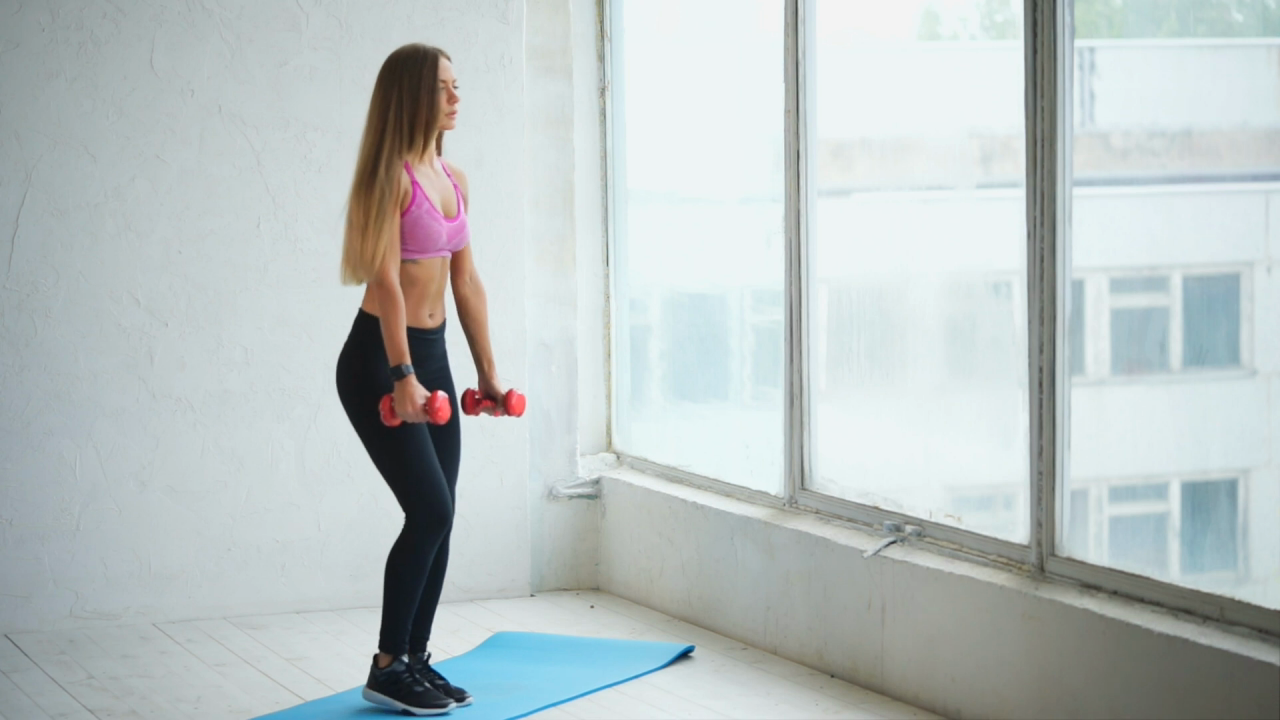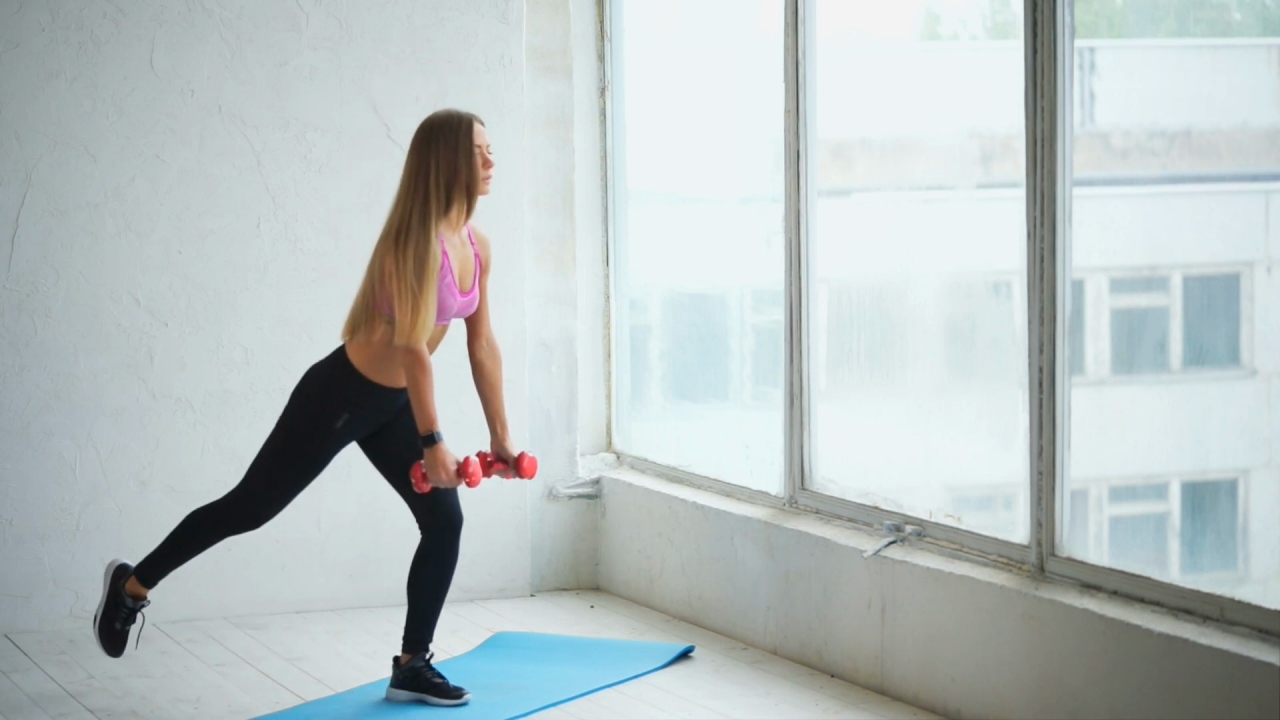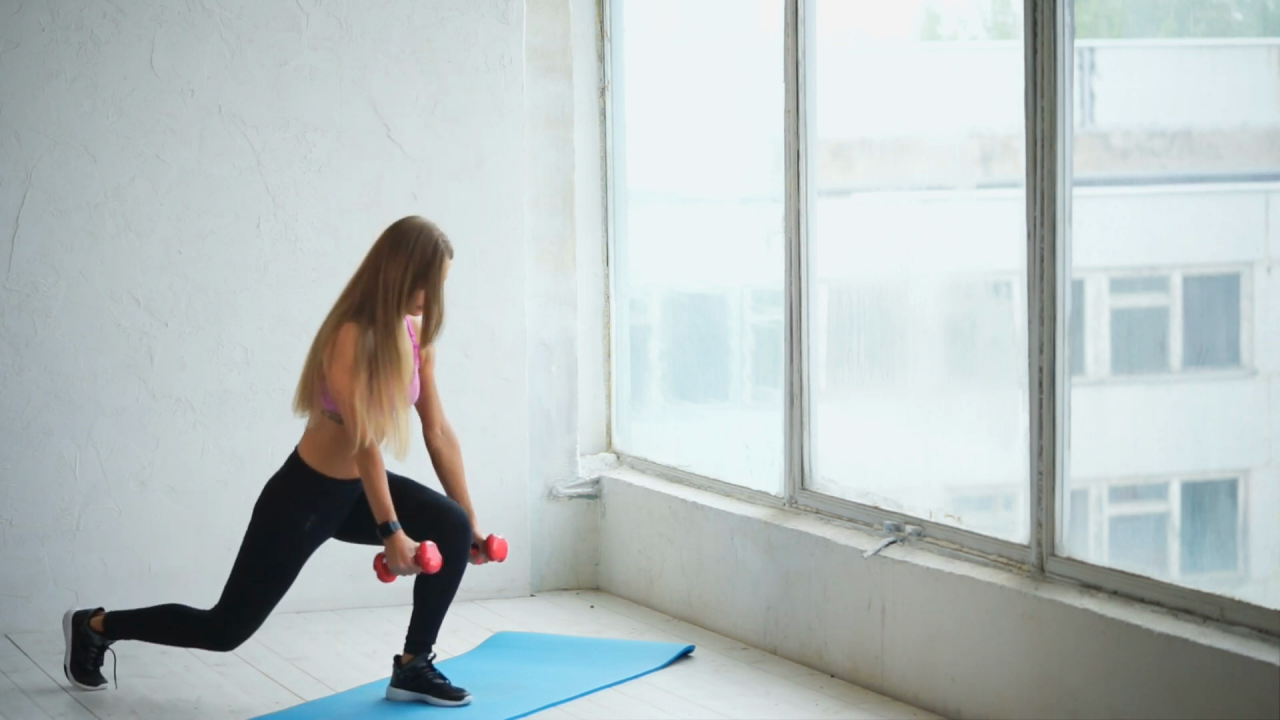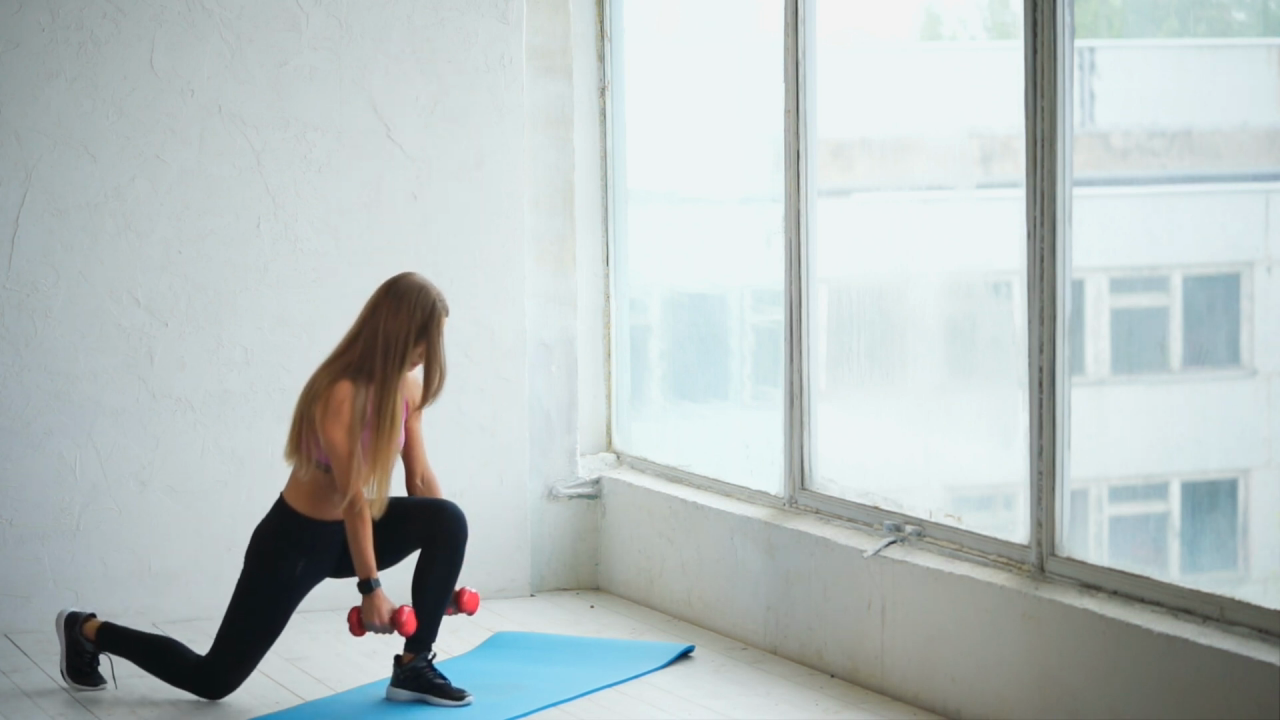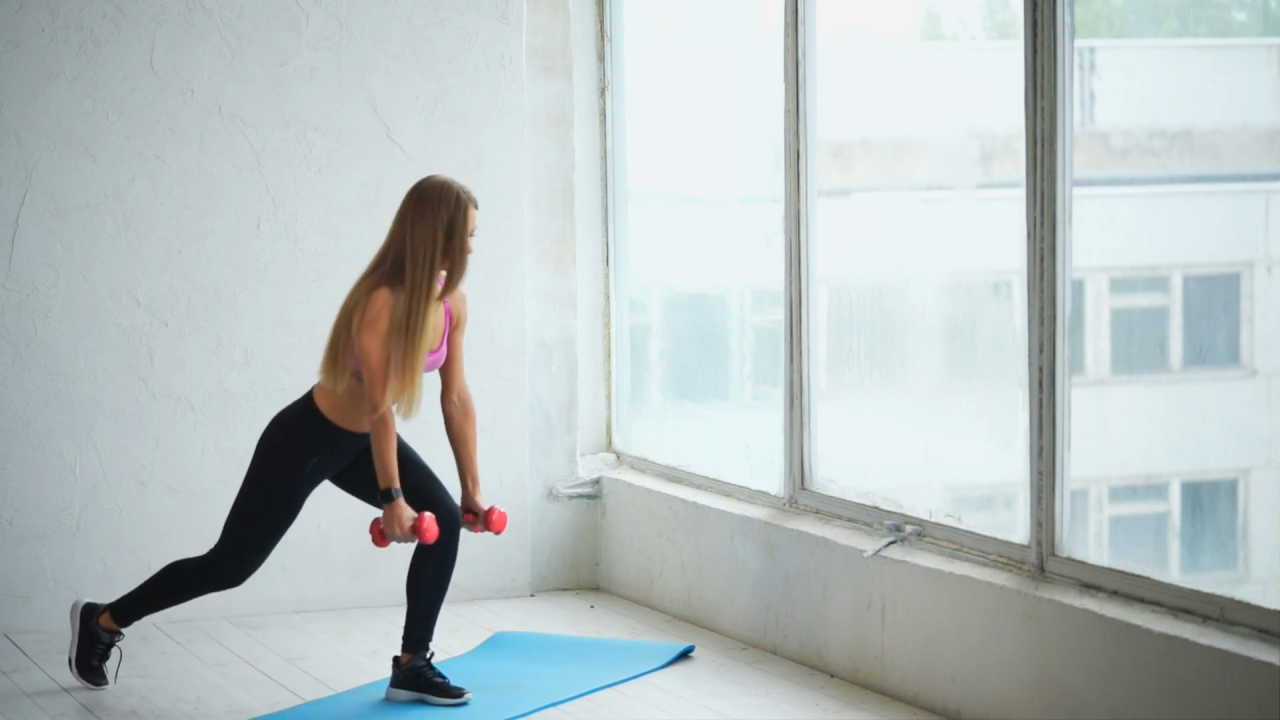
dt=1s
person 1, frame 1
left shoulder: (452, 178)
right shoulder: (387, 178)
left elbow: (465, 282)
right elbow: (384, 282)
left wrist: (487, 373)
right wrist: (400, 377)
left hip: (430, 355)
right hip: (375, 360)
left knee: (439, 517)
right knee: (430, 511)
left ankle: (412, 662)
right ankle: (385, 665)
person 1, frame 2
left shoulder: (478, 245)
right shoulder: (412, 241)
left elbow: (482, 346)
right elbow: (413, 348)
left wrist: (500, 436)
right wrist: (432, 442)
left hip: (391, 403)
right hip: (339, 395)
left knee: (445, 522)
right knee: (247, 509)
left ankle: (412, 667)
right ankle: (130, 585)
person 1, frame 3
left shoulder: (416, 336)
right shoulder: (349, 337)
left elbow: (438, 432)
right elbow: (363, 443)
left wrist: (470, 522)
right wrist: (390, 531)
left hip: (355, 489)
right hip: (304, 495)
left knee: (452, 527)
right knee: (227, 628)
left ankle: (413, 668)
right ankle: (93, 627)
person 1, frame 4
left shoulder: (406, 387)
right shoulder: (342, 394)
left elbow: (420, 478)
right elbow: (352, 498)
left wrist: (446, 574)
right wrist: (370, 588)
left hip: (342, 531)
right hip: (293, 540)
left knee: (448, 520)
right knee: (214, 681)
left ankle: (413, 667)
right ankle: (87, 633)
person 1, frame 5
left shoulder: (452, 302)
right shoulder: (381, 302)
left elbow: (457, 398)
right elbow: (380, 407)
left wrist: (471, 490)
right wrist: (390, 499)
left hip: (359, 440)
right hip: (304, 440)
left knee: (441, 522)
right knee: (232, 563)
left ankle: (411, 667)
right ankle: (102, 621)
